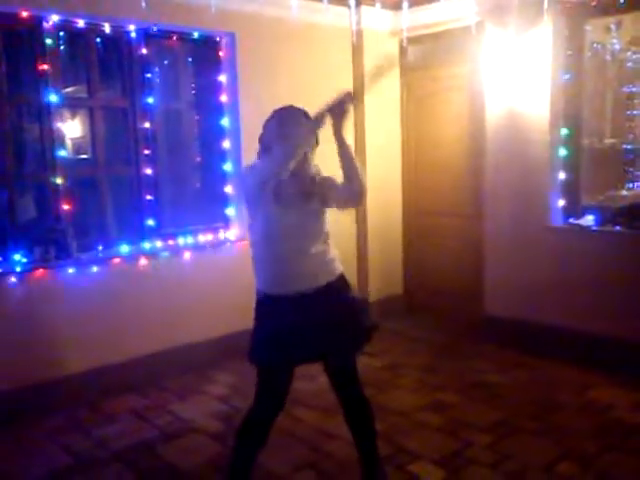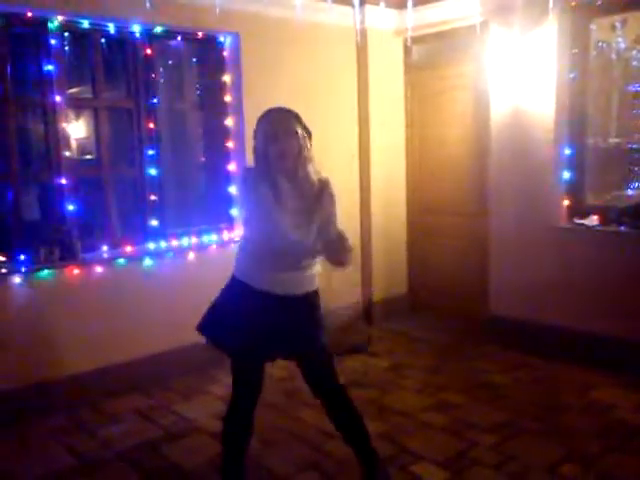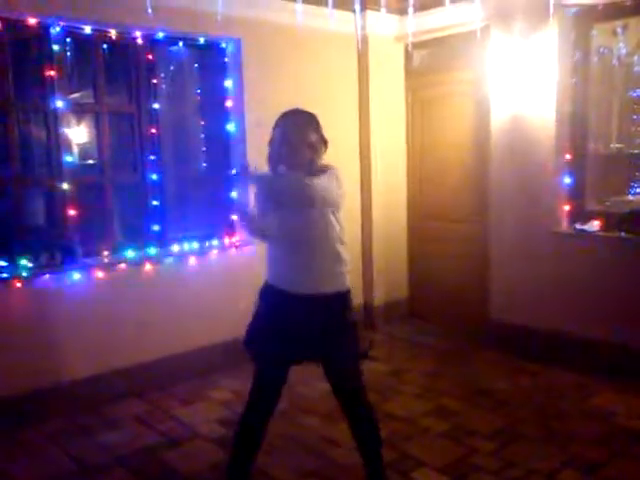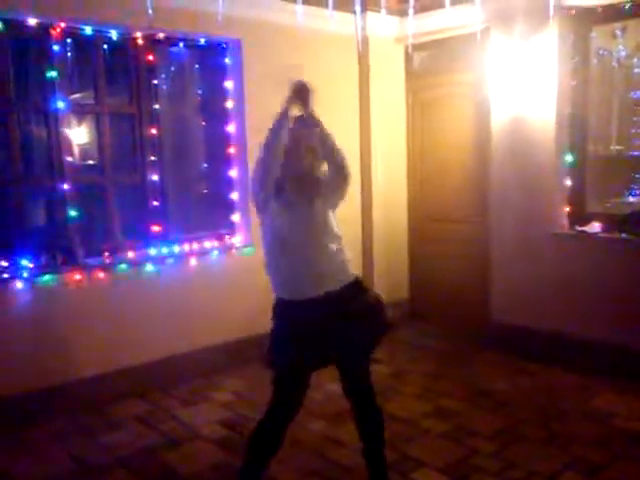
dt=0.3s
person 1, frame 1
left shoulder: (318, 187)
right shoulder: (255, 183)
left elbow: (355, 195)
right elbow: (278, 160)
left wrist: (337, 129)
right wrist: (320, 117)
left hip: (328, 298)
right hip: (279, 306)
left knee: (350, 391)
right knee: (269, 402)
person 1, frame 2
left shoulder: (320, 188)
right shoulder: (252, 180)
left elbow: (333, 242)
right elbow: (275, 235)
left wrist: (338, 247)
right wrist: (319, 246)
left hip: (300, 302)
right hip: (251, 299)
left knee: (331, 390)
right knee: (245, 396)
person 1, frame 3
left shoulder: (327, 179)
right shoulder: (267, 188)
left elbow: (310, 192)
right elbow: (268, 231)
left wrist: (262, 175)
right wrist: (247, 216)
left hip: (330, 303)
right hip: (281, 302)
left knee: (352, 395)
right knee: (261, 400)
person 1, frame 4
left shoulder: (322, 191)
right shoulder: (265, 193)
left elbow: (341, 171)
right elbow: (268, 156)
left wrist: (310, 119)
right wrist: (288, 109)
left hip: (345, 302)
right hip: (296, 312)
left knee: (361, 394)
right knee: (283, 407)
